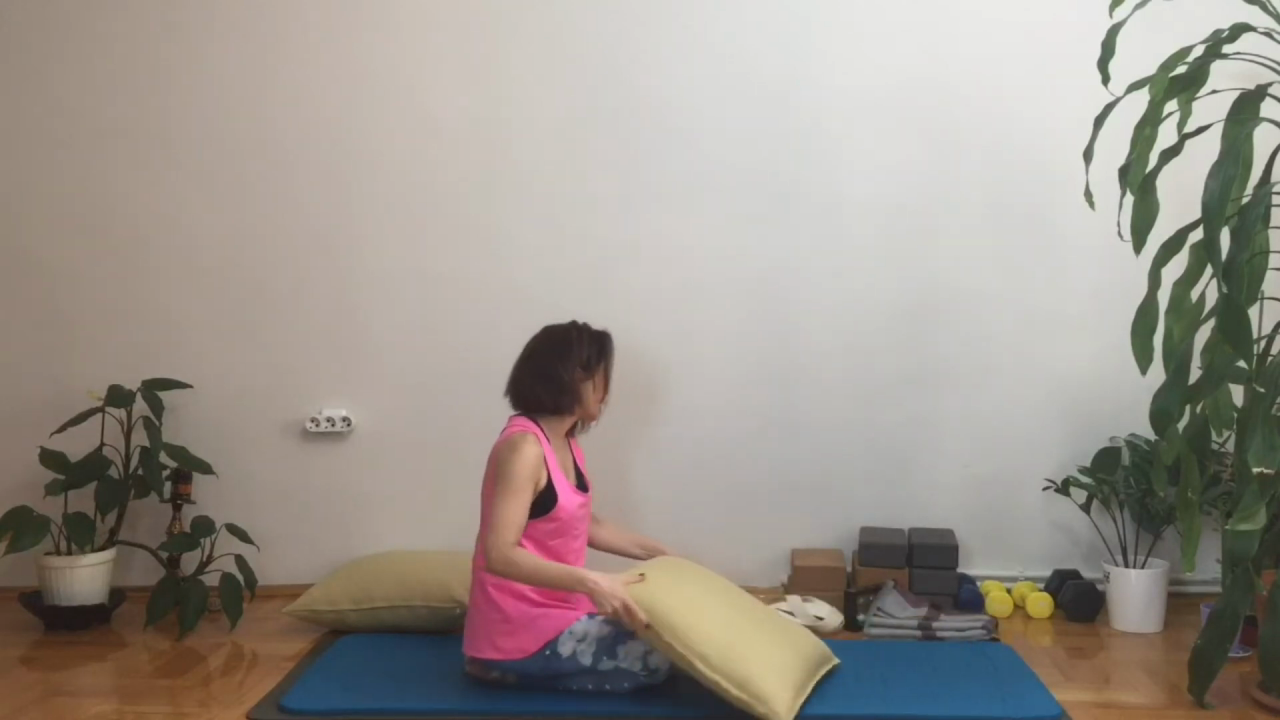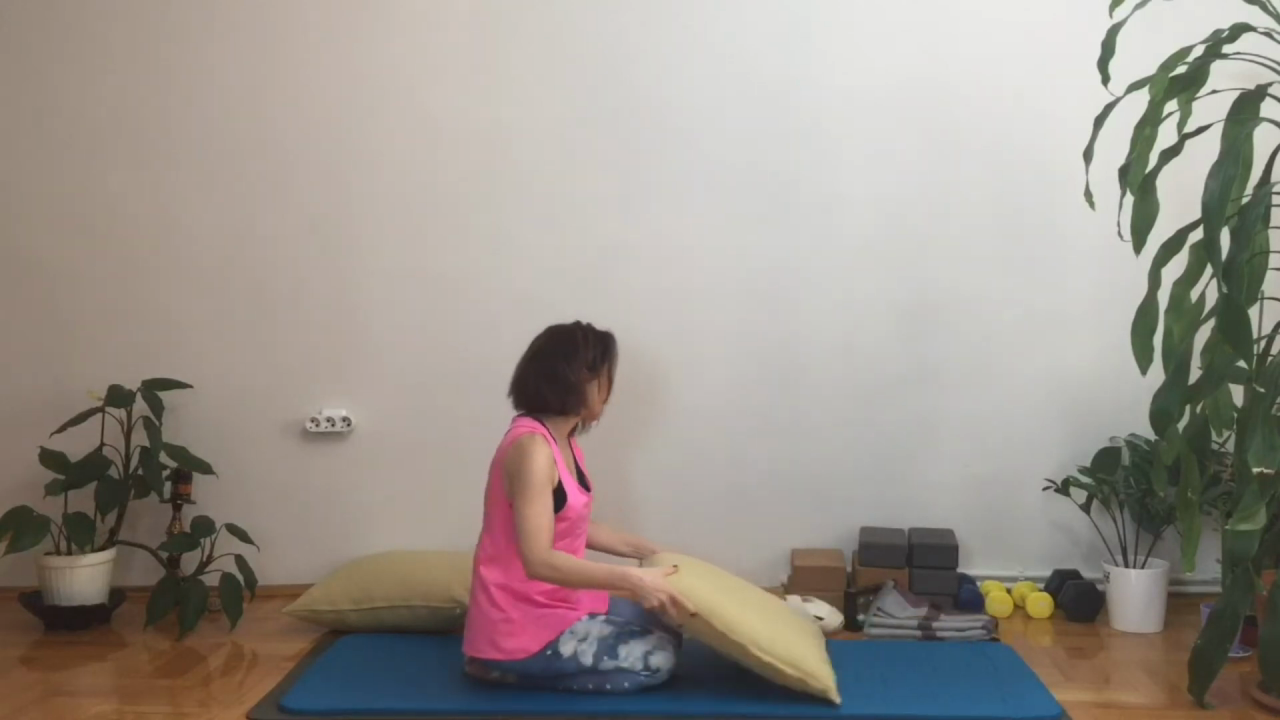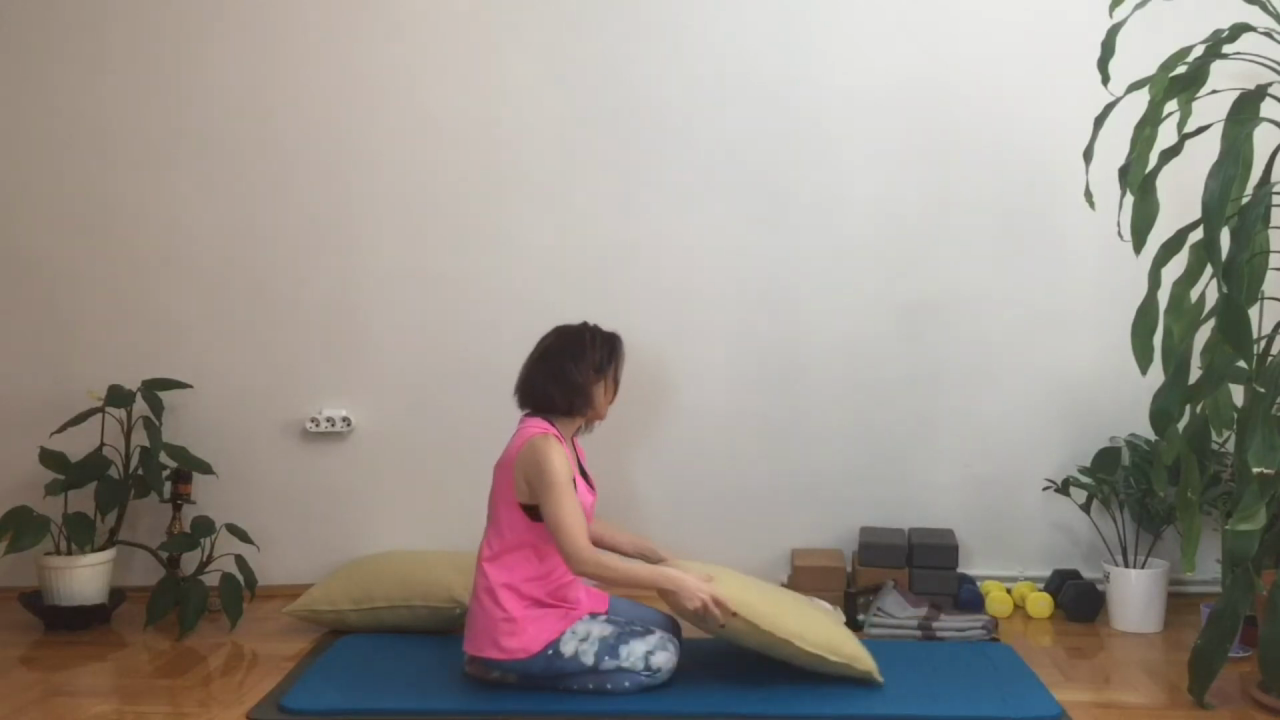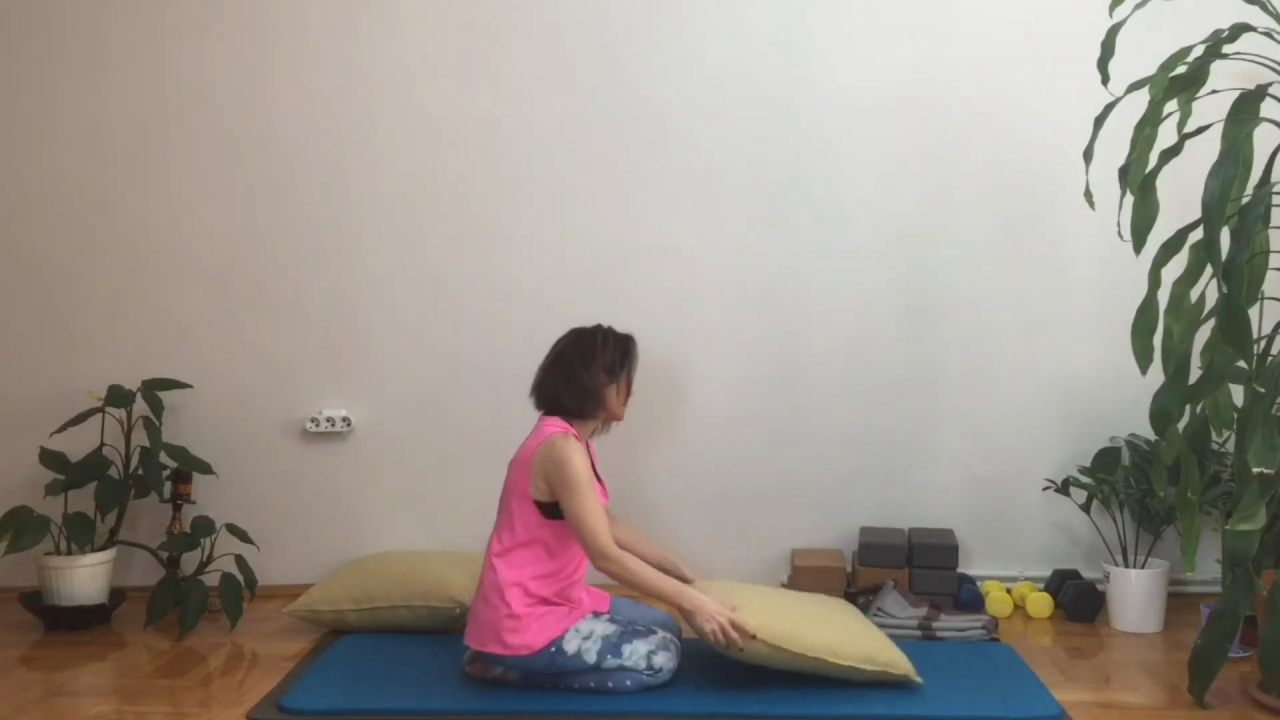
dt=0.2s
person 1, frame 1
left shoulder: (566, 443)
right shoulder: (523, 446)
left elbow: (588, 526)
right elbow: (499, 555)
left wrist: (656, 552)
right wrist: (591, 582)
left hip: (558, 605)
right hip: (516, 628)
right knee: (652, 658)
left ankle: (538, 666)
right ankle: (512, 670)
person 1, frame 2
left shoulder: (563, 441)
right shoulder: (531, 447)
right elbow: (538, 560)
left wrist: (645, 551)
right wrist: (632, 579)
left hip: (556, 603)
right hip: (518, 628)
left knee: (660, 628)
right knee: (655, 657)
left ankle: (533, 664)
right ankle: (510, 668)
person 1, frame 3
left shoulder: (559, 439)
right shoulder: (544, 448)
left elbow: (582, 526)
right elbow: (580, 558)
left wrist: (654, 554)
right wrist: (672, 580)
left hip: (553, 602)
right hip: (520, 626)
left knee: (663, 630)
right knee: (658, 657)
left ankle: (528, 663)
right ankle: (510, 666)
person 1, frame 4
left shoulder: (569, 439)
right shoulder: (562, 448)
left elbow: (607, 526)
right elbow: (605, 555)
left wrist: (682, 573)
right wrist: (693, 603)
left hip: (554, 601)
right hip: (524, 621)
left knee: (664, 630)
right knee: (659, 657)
left ankle: (522, 659)
right ankle: (511, 664)
